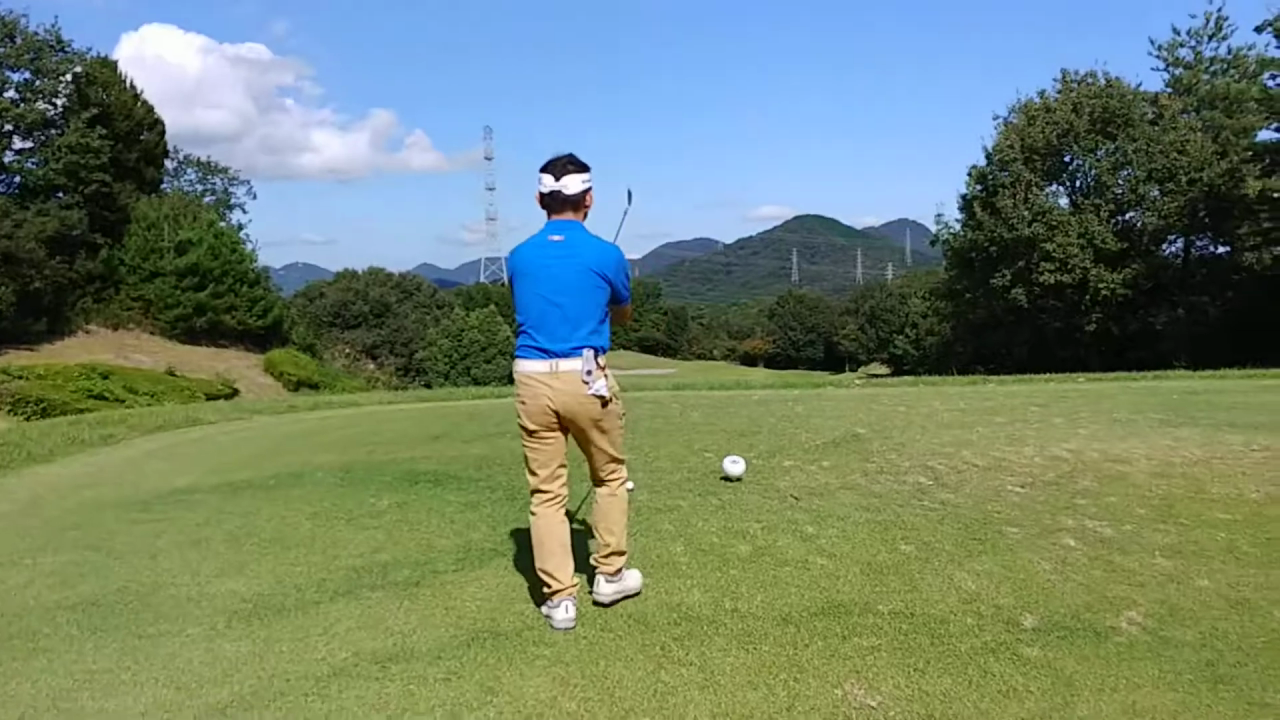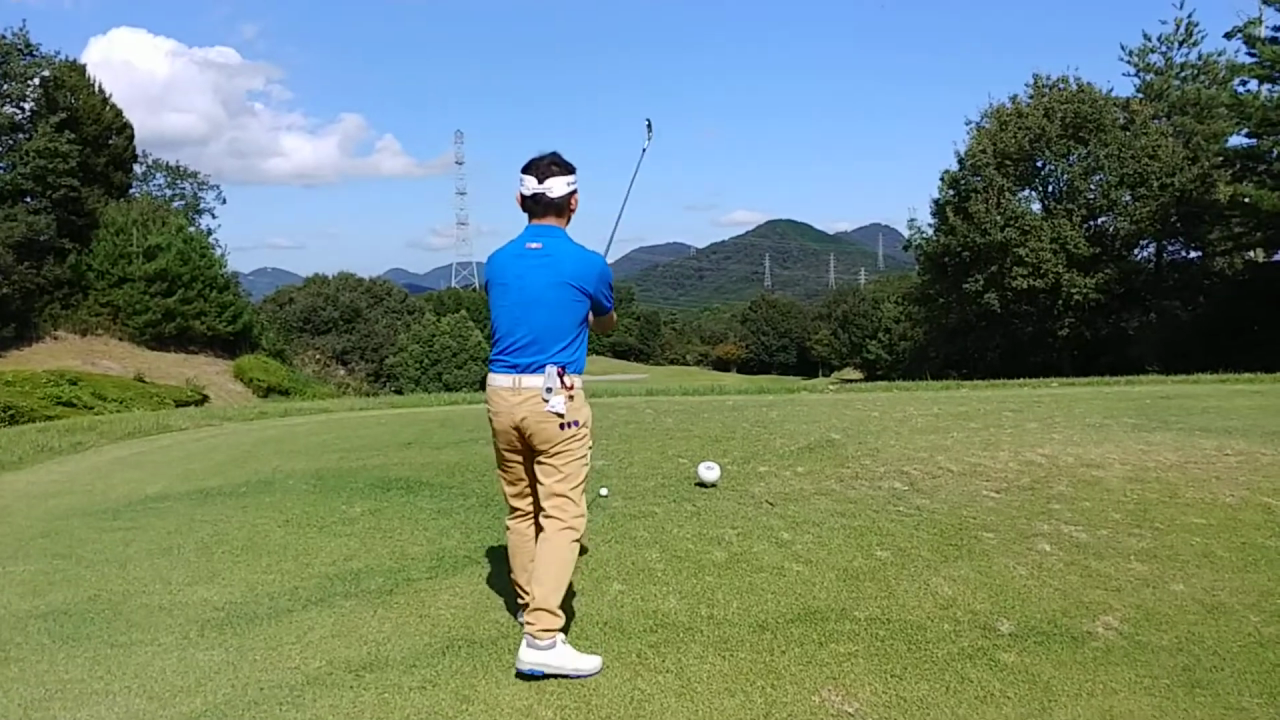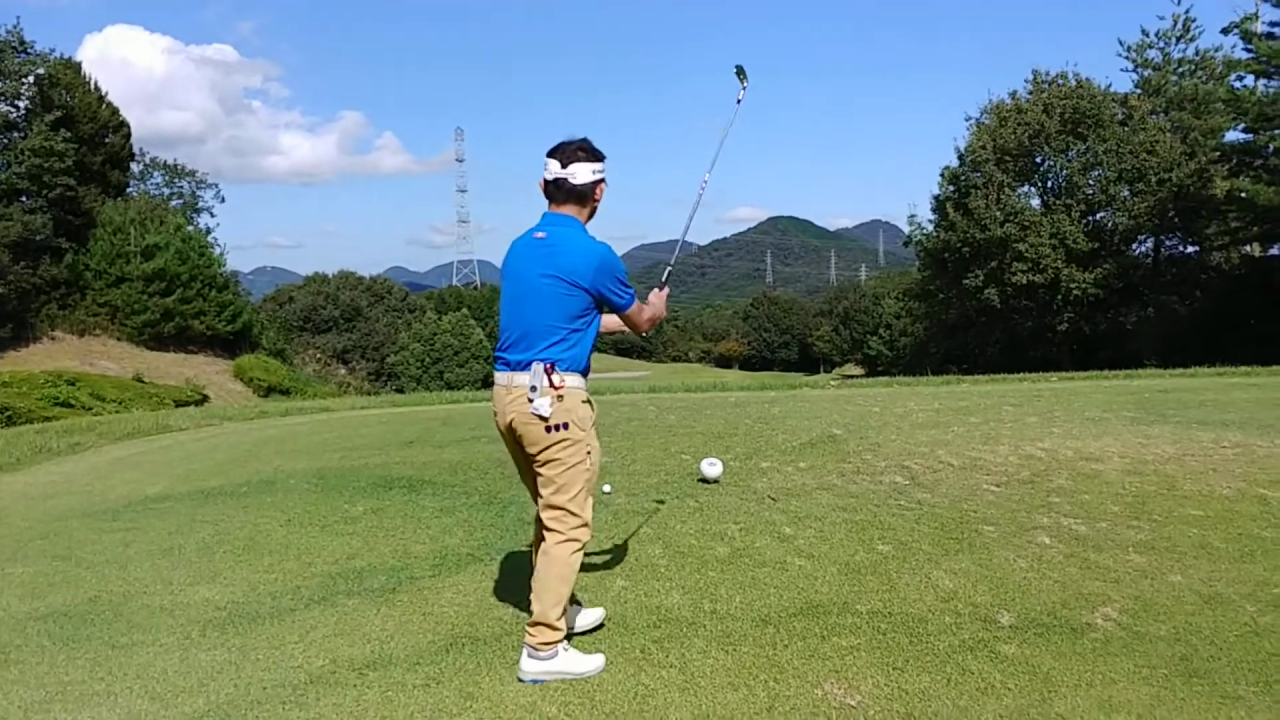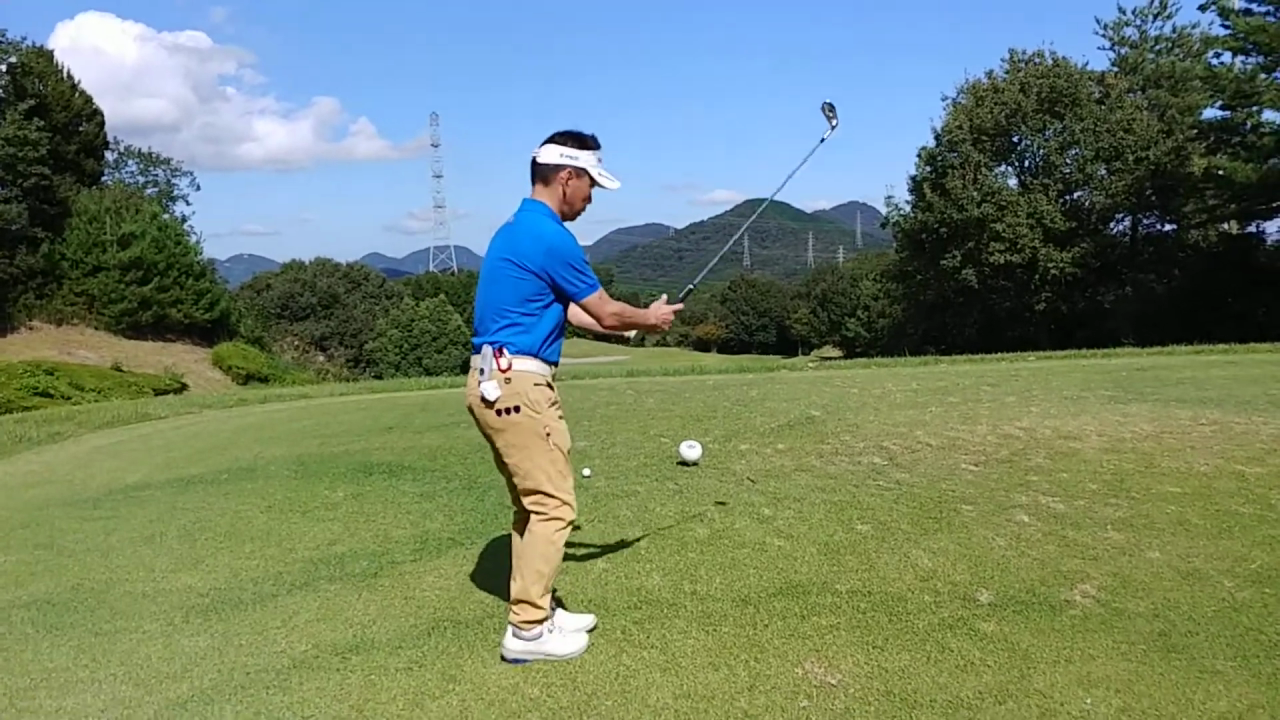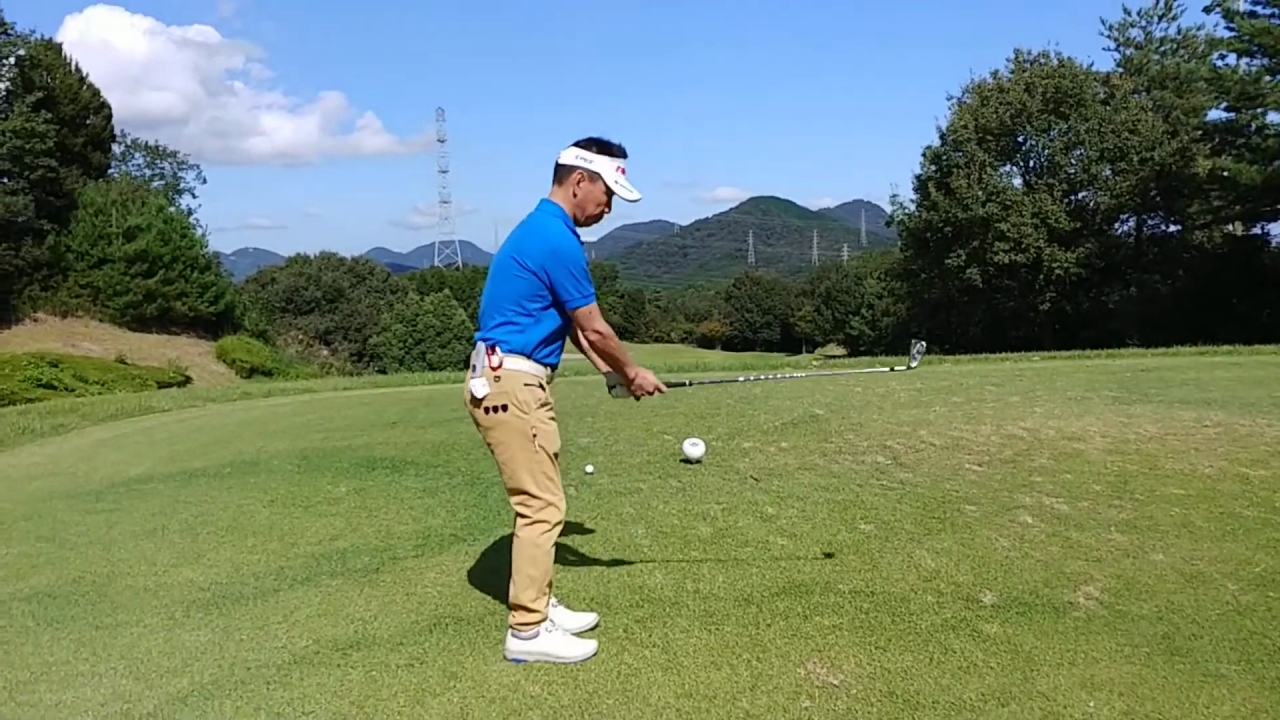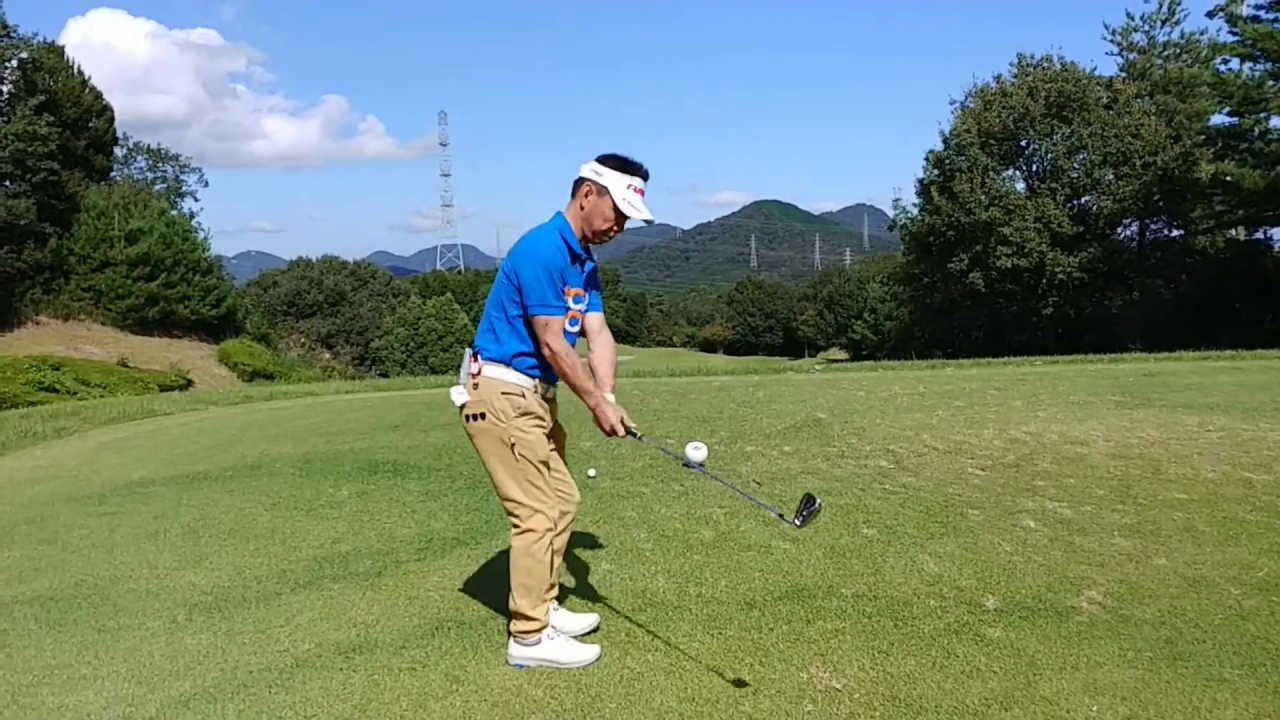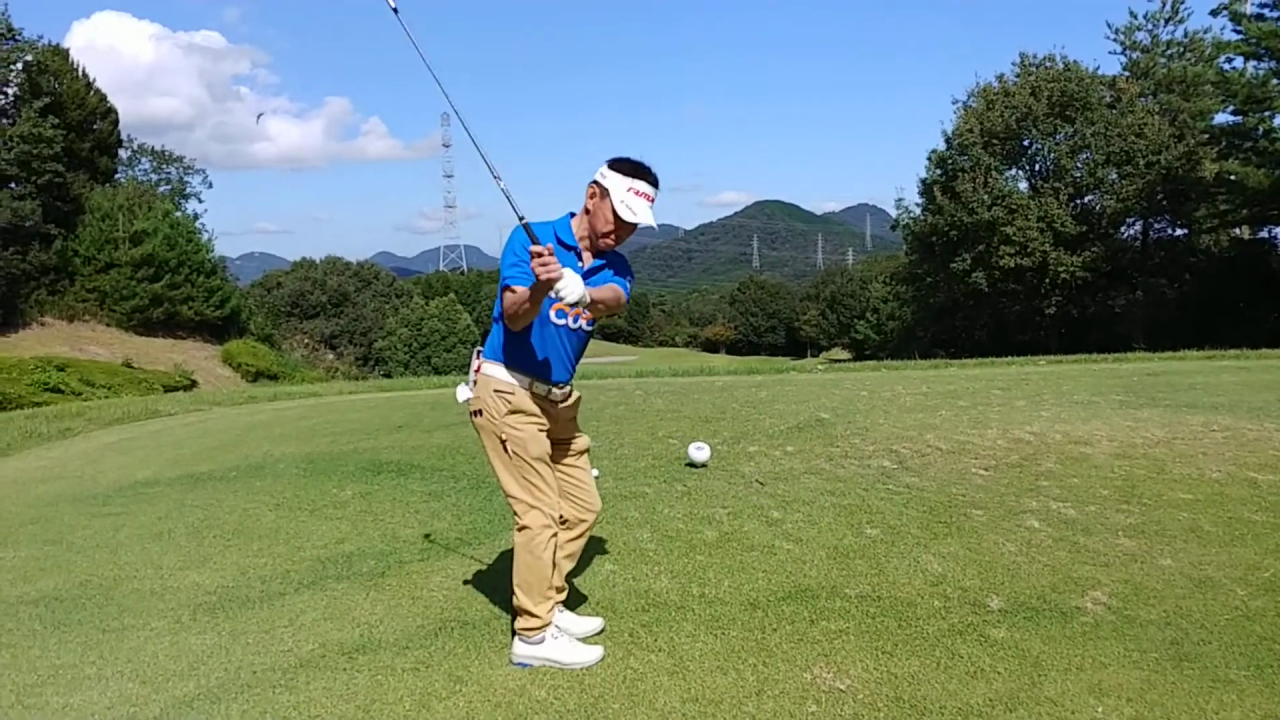
dt=0.4s
person 1, frame 1
left shoulder: (518, 257)
right shoulder: (607, 255)
right elbow: (622, 315)
left hip: (533, 381)
right hip: (587, 380)
left knee: (546, 493)
right knee: (610, 476)
left ankle: (559, 598)
right ankle: (610, 574)
person 1, frame 2
left shoulder: (497, 263)
right shoulder: (589, 264)
right elbow: (606, 324)
left hip: (503, 394)
right hip: (556, 398)
left knee: (521, 510)
right knee: (563, 518)
left ankle: (532, 608)
right ankle: (540, 638)
person 1, frame 3
left shoulder: (518, 249)
right shoulder: (594, 256)
right elbow: (642, 322)
left wrist: (616, 320)
right wrist: (655, 307)
left hip: (509, 394)
right hip: (556, 398)
left knee: (548, 514)
right knee: (567, 524)
left ankle: (555, 610)
right ankle: (543, 649)
person 1, frame 4
left shoulder: (513, 230)
right shoulder: (550, 238)
right elbow: (606, 313)
left wrist: (632, 324)
right wrist: (652, 318)
left hip: (494, 381)
right hip: (519, 384)
left knee: (532, 505)
right knee: (552, 507)
left ankle: (537, 610)
right ankle: (527, 629)
person 1, frame 5
left shoulder: (539, 229)
right shoulder: (557, 240)
left elbow: (572, 324)
right elbow: (594, 328)
left wrist: (608, 370)
right wrist: (632, 373)
left hip: (504, 381)
right hip: (513, 384)
left knee: (532, 503)
right knee: (541, 506)
left ankle: (538, 606)
right ankle: (528, 631)
person 1, frame 6
left shoulder: (583, 261)
right shoulder: (543, 248)
left elbow: (598, 333)
right elbow: (551, 342)
left wrist: (607, 396)
right wrist: (597, 404)
left hip: (530, 394)
right hip: (502, 393)
left knee: (561, 502)
right knee: (535, 513)
left ankle: (543, 607)
right ankle: (529, 636)
person 1, frame 7
left shoulder: (616, 266)
right shoulder: (528, 239)
left elbow: (611, 300)
right elbow: (514, 318)
left wrist: (580, 293)
right wrist: (540, 288)
left hip: (558, 397)
right hip: (508, 392)
left knee: (581, 507)
right knee: (538, 513)
left ankle: (549, 609)
right ankle: (533, 635)
